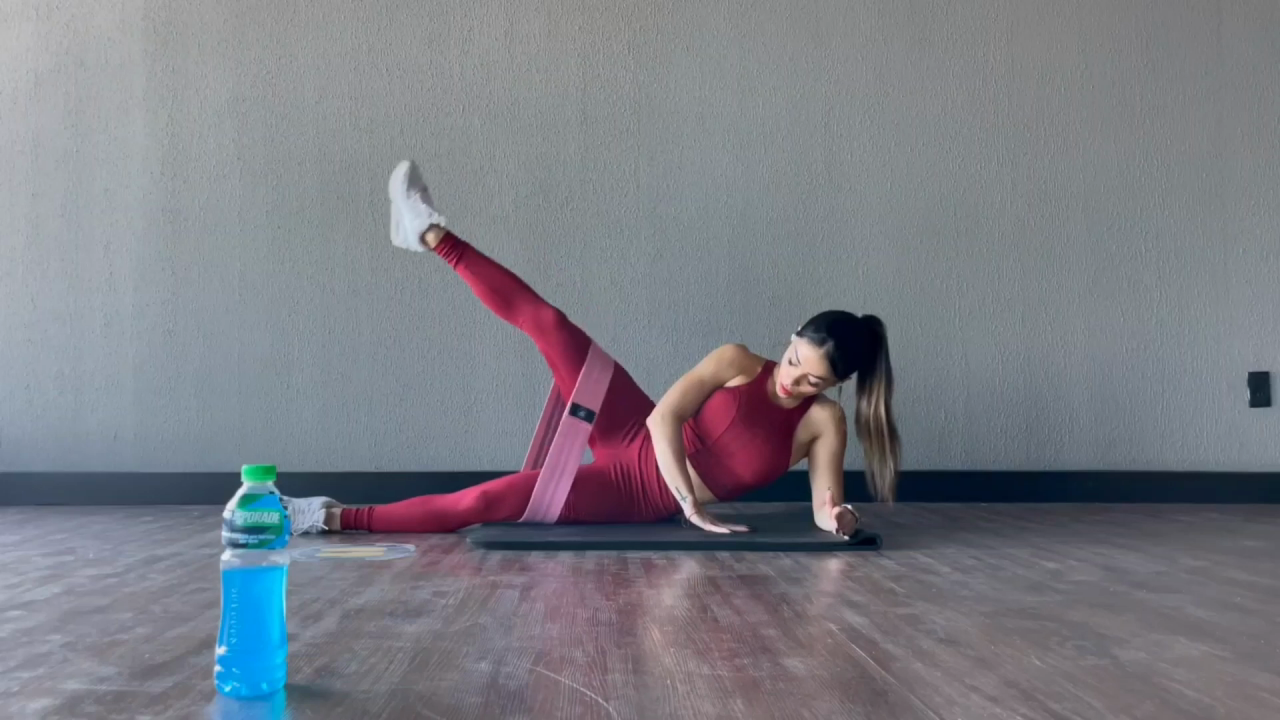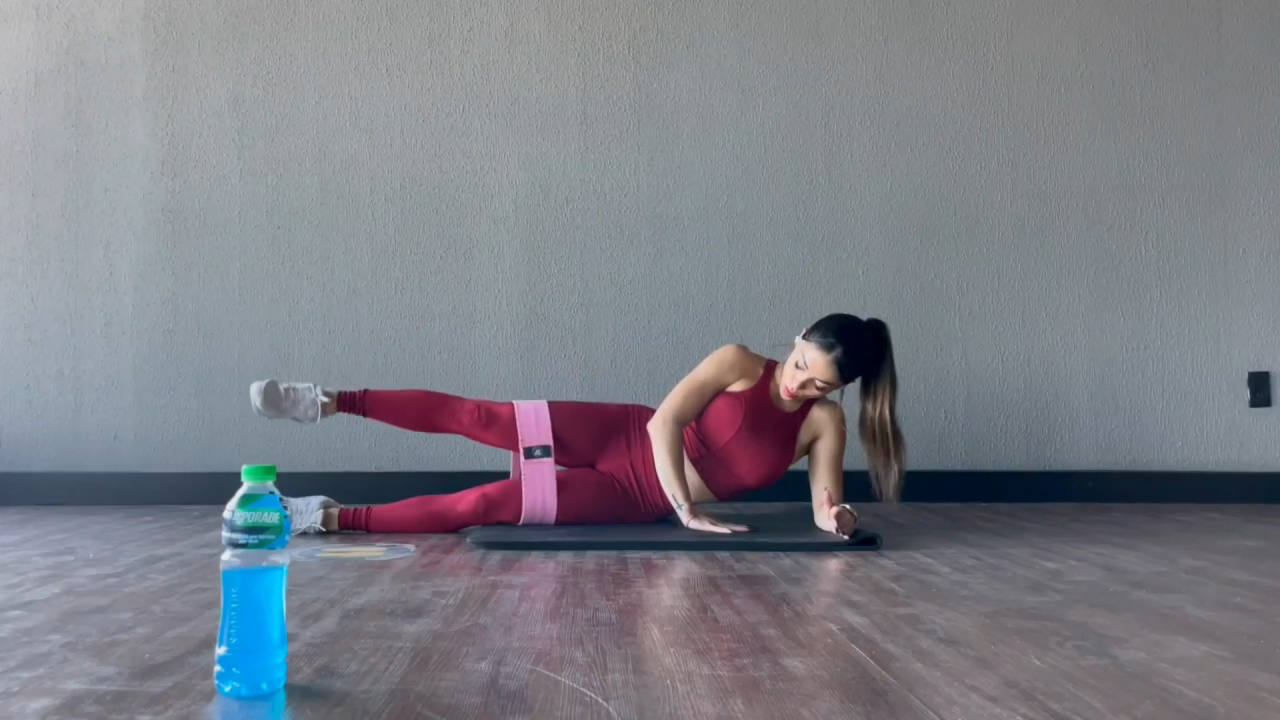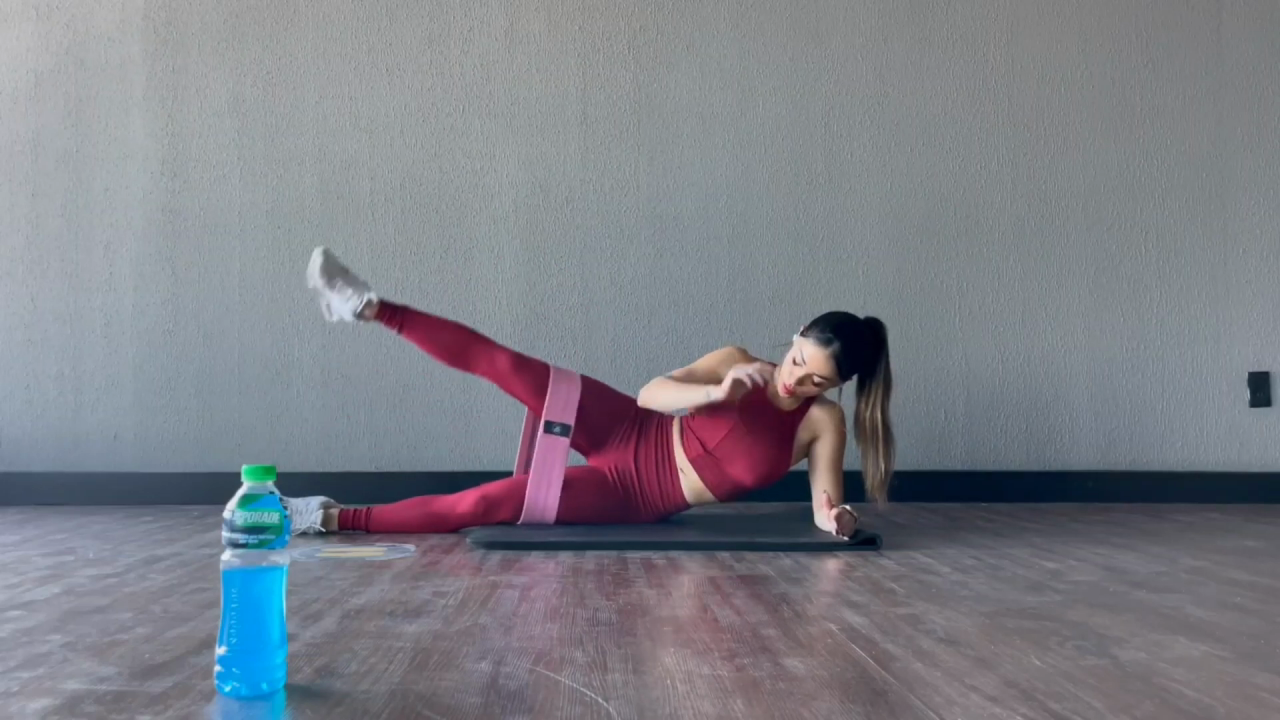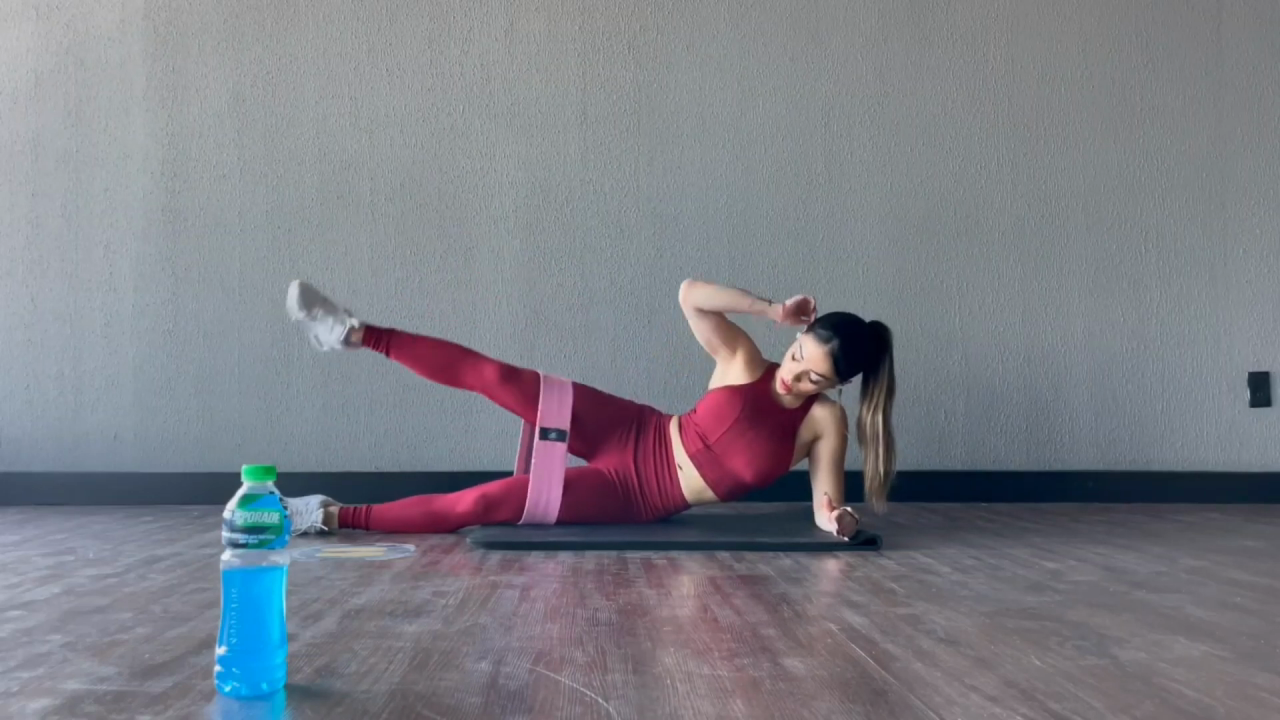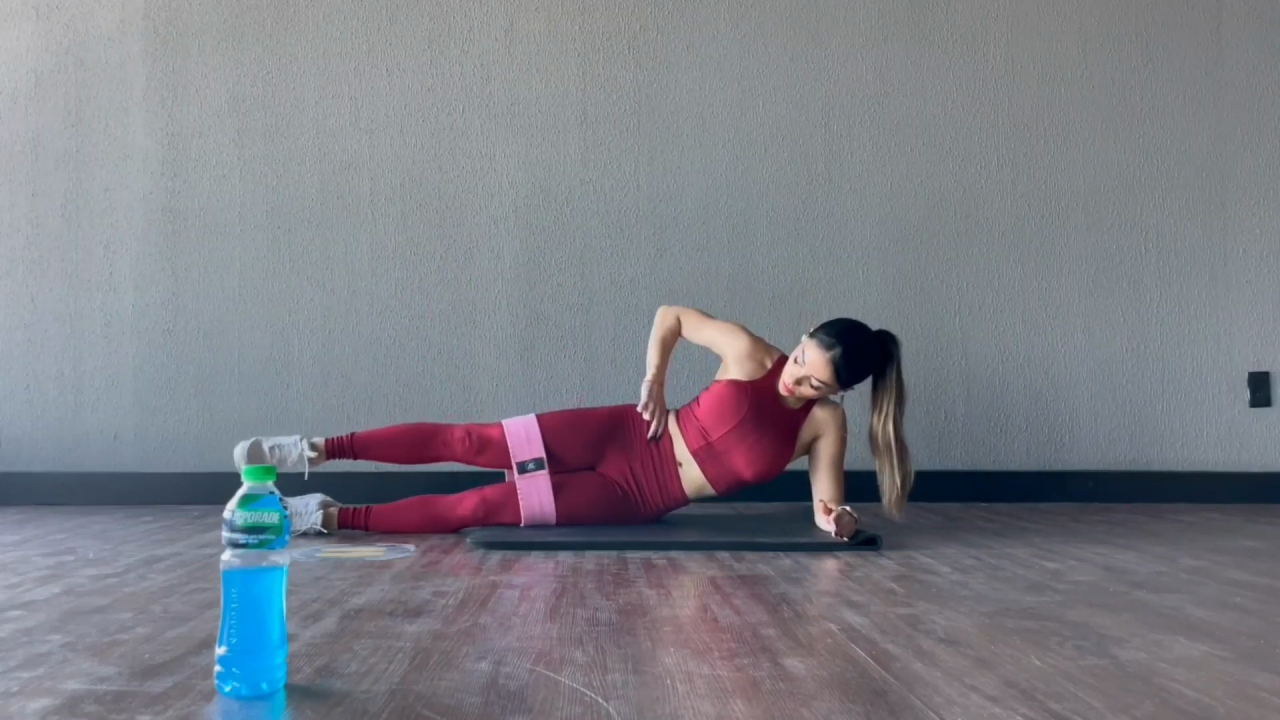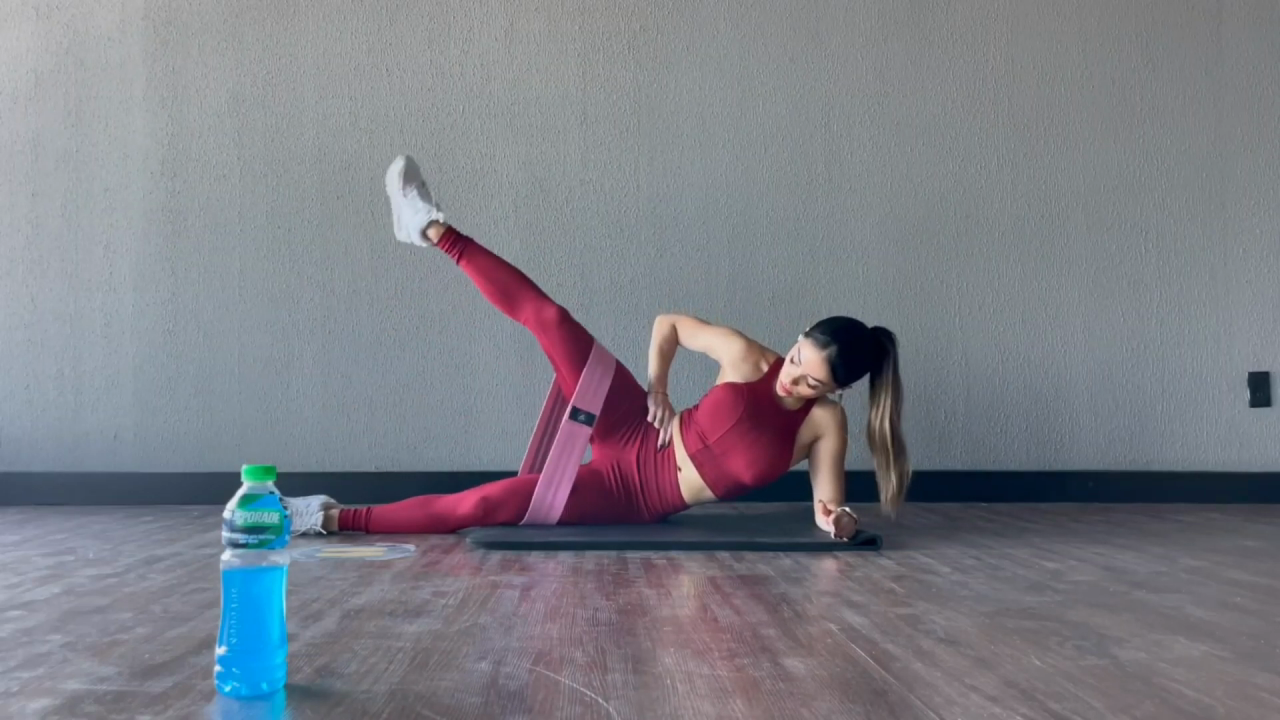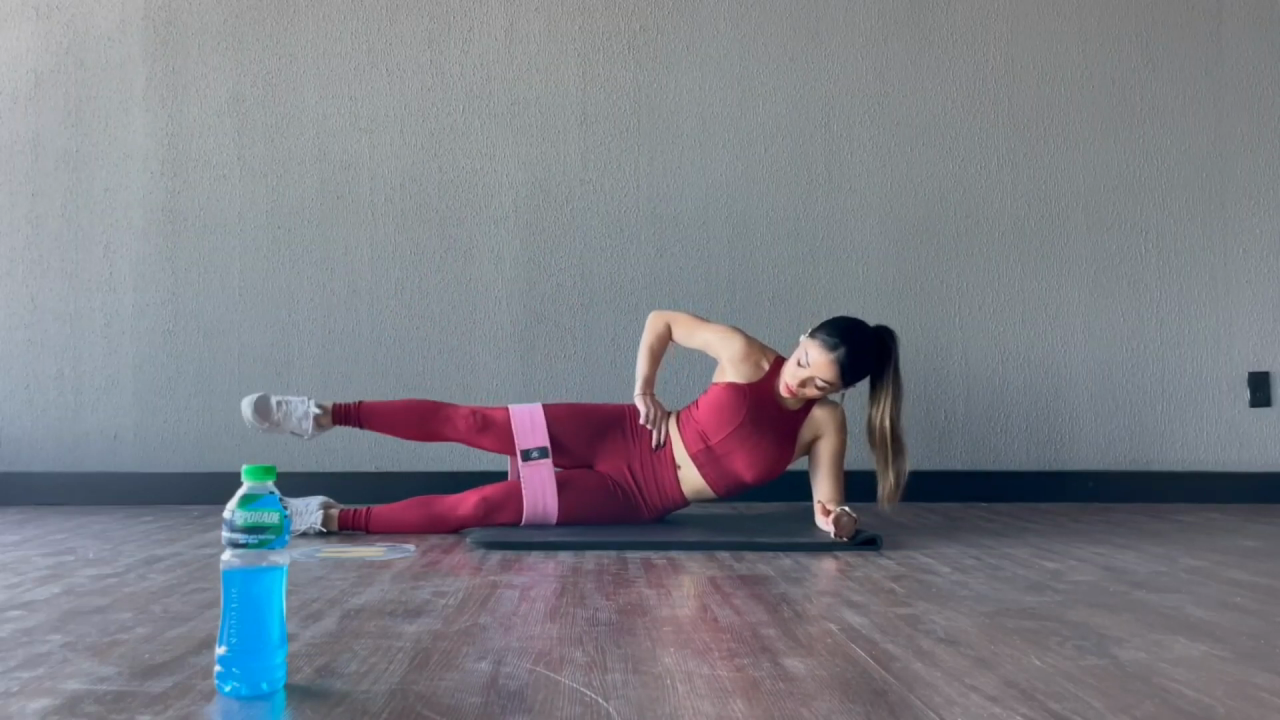
dt=0.7s
person 1, frame 1
left shoulder: (823, 423)
right shoulder: (737, 362)
left elbow: (825, 513)
right elbow: (664, 419)
left wrist: (836, 519)
right wrist: (692, 504)
left hip: (637, 499)
right hip: (634, 443)
left knee: (486, 501)
right knee: (549, 326)
left ankle: (337, 518)
right ankle: (432, 233)
person 1, frame 2
left shoulder: (825, 422)
right shoulder: (739, 362)
left elbow: (826, 507)
right elbow: (664, 421)
left wrist: (837, 518)
right wrist: (687, 510)
left hip: (637, 499)
right hip: (624, 439)
left knee: (485, 505)
right knee: (477, 416)
left ankle: (332, 517)
right ankle: (330, 402)
person 1, frame 3
left shoulder: (823, 421)
right shoulder: (735, 364)
left elbow: (827, 506)
right elbow: (653, 392)
left wrist: (837, 520)
right wrist: (718, 393)
left hip: (634, 499)
right hip: (634, 438)
left knee: (486, 503)
right knee: (510, 367)
left ankle: (337, 517)
right ankle: (367, 307)
person 1, frame 4
left shoulder: (825, 423)
right shoulder: (746, 364)
left elbow: (825, 507)
right elbow: (689, 293)
left wrist: (838, 519)
right wrist: (775, 311)
left hip: (636, 499)
right hip: (633, 438)
left knee: (485, 504)
right knee: (496, 378)
left ankle: (335, 515)
right ankle: (355, 332)
person 1, frame 5
left shoulder: (824, 422)
right shoulder: (750, 353)
left elbow: (826, 507)
right elbow: (671, 315)
left wrist: (837, 518)
right wrist: (653, 382)
left hip: (635, 498)
right hip: (621, 439)
left knee: (486, 506)
right knee: (470, 441)
left ankle: (332, 515)
right ankle: (318, 448)
person 1, frame 6
left shoulder: (825, 422)
right shoulder: (746, 358)
left elbow: (829, 508)
right elbow: (667, 323)
left wrist: (834, 521)
right wrist: (656, 390)
left hip: (635, 500)
right hip: (634, 439)
left knee: (483, 506)
right knee: (550, 322)
left ankle: (337, 519)
right ankle: (431, 228)
person 1, frame 7
left shoulder: (824, 422)
right shoulder: (745, 354)
left elbow: (827, 509)
right elbow: (662, 320)
left wrist: (837, 520)
right wrist: (643, 391)
left hip: (635, 499)
right hip: (621, 438)
left knee: (484, 506)
right knee: (470, 423)
left ankle: (332, 516)
right ankle: (325, 414)
